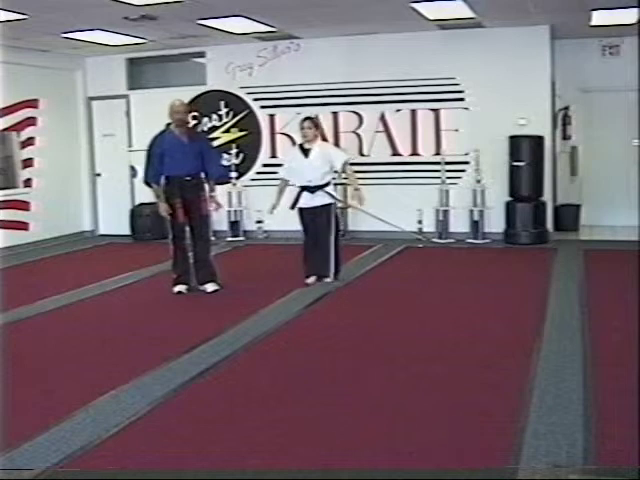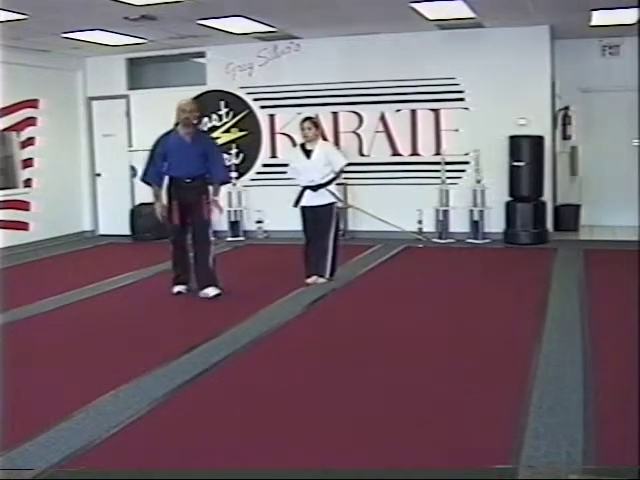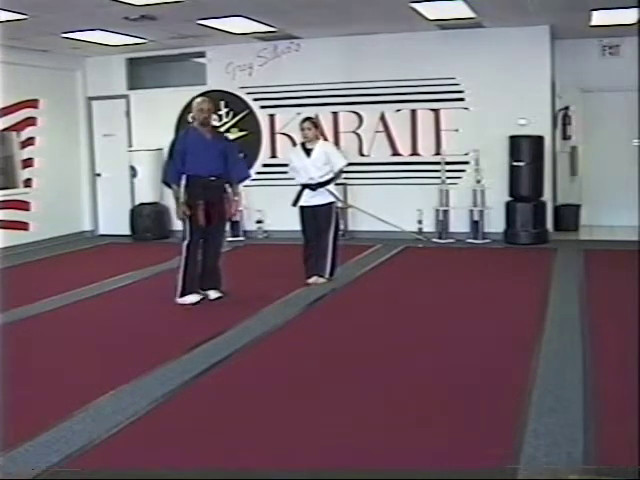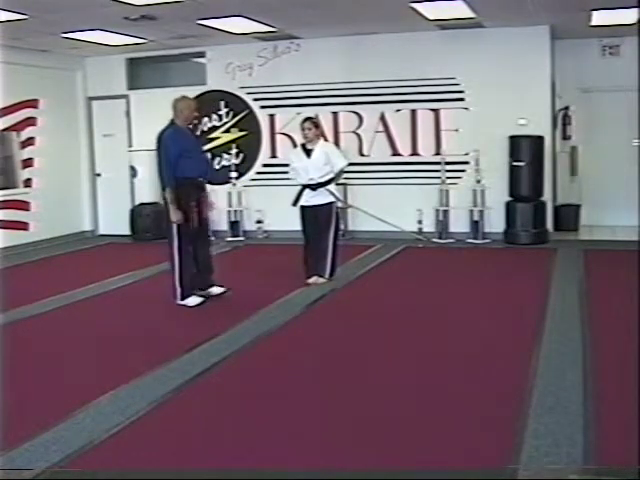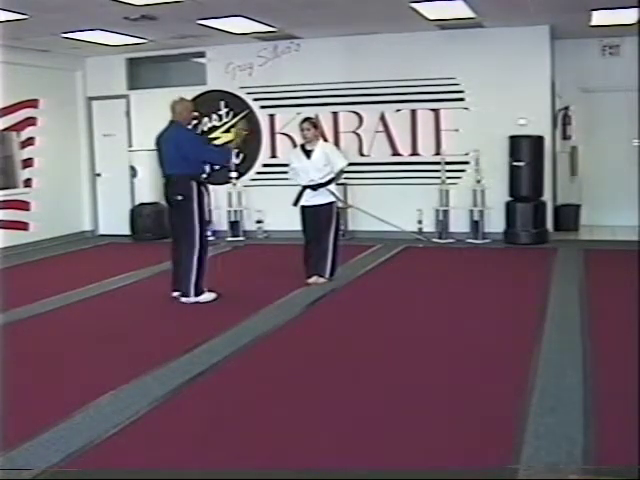
dt=1s
person 1, frame 1
left shoulder: (199, 139)
right shoulder: (161, 141)
left elbow: (210, 167)
right elbow: (154, 173)
left wrist: (212, 193)
right wrist: (160, 200)
left hip: (196, 187)
right hip: (174, 189)
left knee: (202, 234)
right knee: (178, 236)
left ankle: (206, 279)
right ankle: (181, 280)
person 1, frame 2
left shoulder: (205, 140)
right shoulder: (166, 140)
left elbow: (216, 170)
right elbow: (156, 172)
left wrist: (214, 196)
right wrist: (158, 201)
left hip: (199, 190)
right hip: (176, 190)
left knee: (202, 237)
right knee: (178, 237)
left ankle: (207, 284)
right ankle: (181, 280)
person 1, frame 3
left shoulder: (221, 139)
right shoulder: (184, 138)
left elbow: (233, 169)
right elbow: (174, 172)
left wrist: (234, 196)
right wrist: (179, 202)
left hip: (218, 191)
right hip: (196, 191)
left knee: (214, 242)
right knee: (192, 241)
left ankle: (209, 286)
right ankle: (185, 291)
person 1, frame 4
left shoulder: (190, 135)
right shoulder: (169, 136)
right elbow: (166, 174)
left wrist: (204, 195)
right wrist: (173, 206)
left hip: (196, 191)
right hip: (180, 193)
left knee: (201, 240)
right knee: (181, 244)
left ankle: (204, 284)
right ankle: (184, 293)
person 1, frame 5
left shoulder: (163, 136)
right shoulder: (185, 135)
right elbow: (211, 155)
left hip: (172, 187)
right hip: (188, 188)
left knee: (179, 238)
right knee: (194, 240)
left ankle: (179, 287)
right ankle: (191, 291)
person 2, frame 1
left shoulder: (326, 148)
right shoulder: (294, 153)
left elbow: (345, 168)
right elbow: (285, 178)
left wrist: (356, 190)
right wrist: (277, 200)
left hip: (324, 198)
right hip: (305, 199)
left knee: (327, 237)
right knee: (310, 238)
left ankle: (328, 273)
right ankle: (312, 272)
person 2, frame 2
left shoulder: (327, 148)
right shoulder: (296, 152)
left elbow: (339, 169)
right elbow: (295, 174)
left wrist: (326, 182)
right wrist: (307, 183)
left hip: (326, 197)
right hip: (307, 198)
left knee: (326, 236)
right knee: (310, 237)
left ankle: (323, 272)
right ankle: (312, 272)
person 2, frame 3
left shoulder: (327, 147)
right shoulder: (296, 152)
left elbow: (339, 169)
left wrist: (327, 182)
right wrist: (306, 183)
left hip: (325, 196)
right hip: (306, 197)
left knee: (325, 236)
right knee: (310, 237)
left ankle: (323, 272)
right ankle: (312, 272)
person 2, frame 4
left shoulder: (327, 148)
right shoulder: (297, 152)
left elbow: (339, 168)
right elbow: (295, 173)
left wrist: (329, 183)
right wrist: (306, 184)
left hip: (325, 196)
right hip: (307, 197)
left knee: (325, 236)
right knee: (310, 237)
left ankle: (323, 272)
right ankle: (312, 272)
person 2, frame 5
left shoulder: (327, 148)
right shoulder: (296, 153)
left elbow: (339, 168)
right elbow: (294, 173)
left wrist: (329, 183)
right wrist: (305, 184)
left hip: (326, 196)
right hip: (307, 197)
left knee: (326, 236)
right knee: (310, 237)
left ankle: (323, 272)
right ankle: (313, 272)
